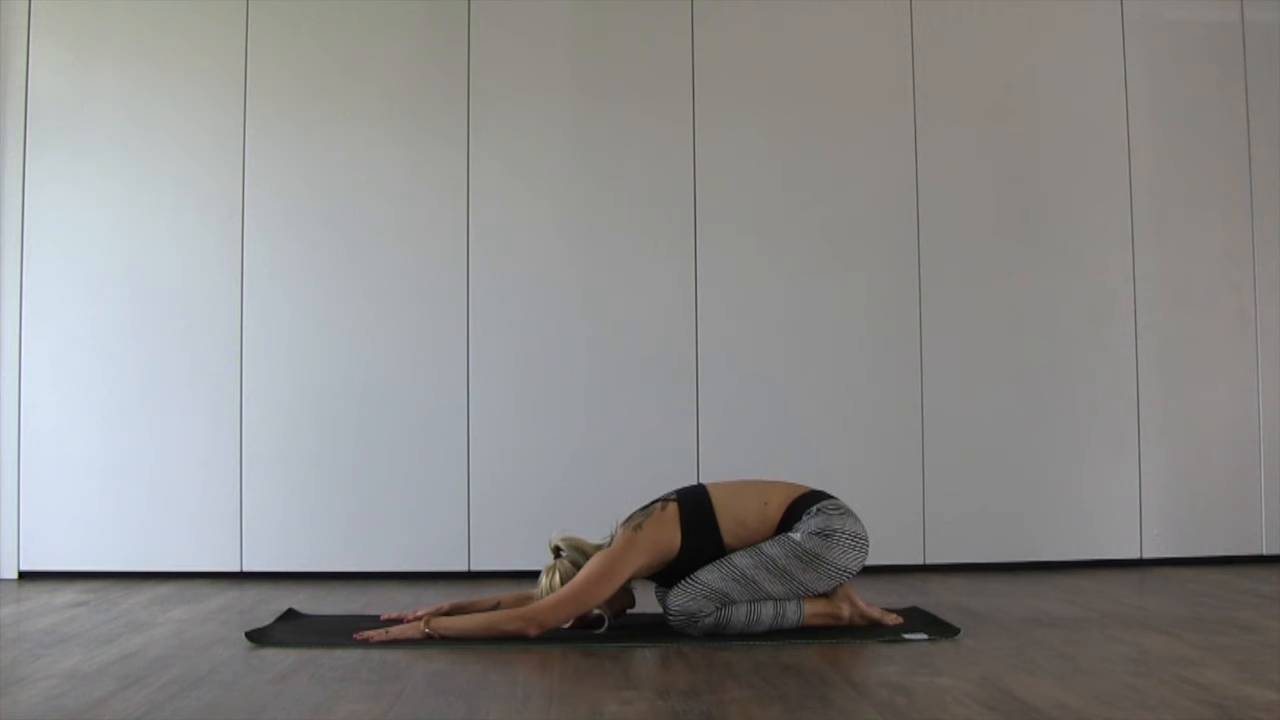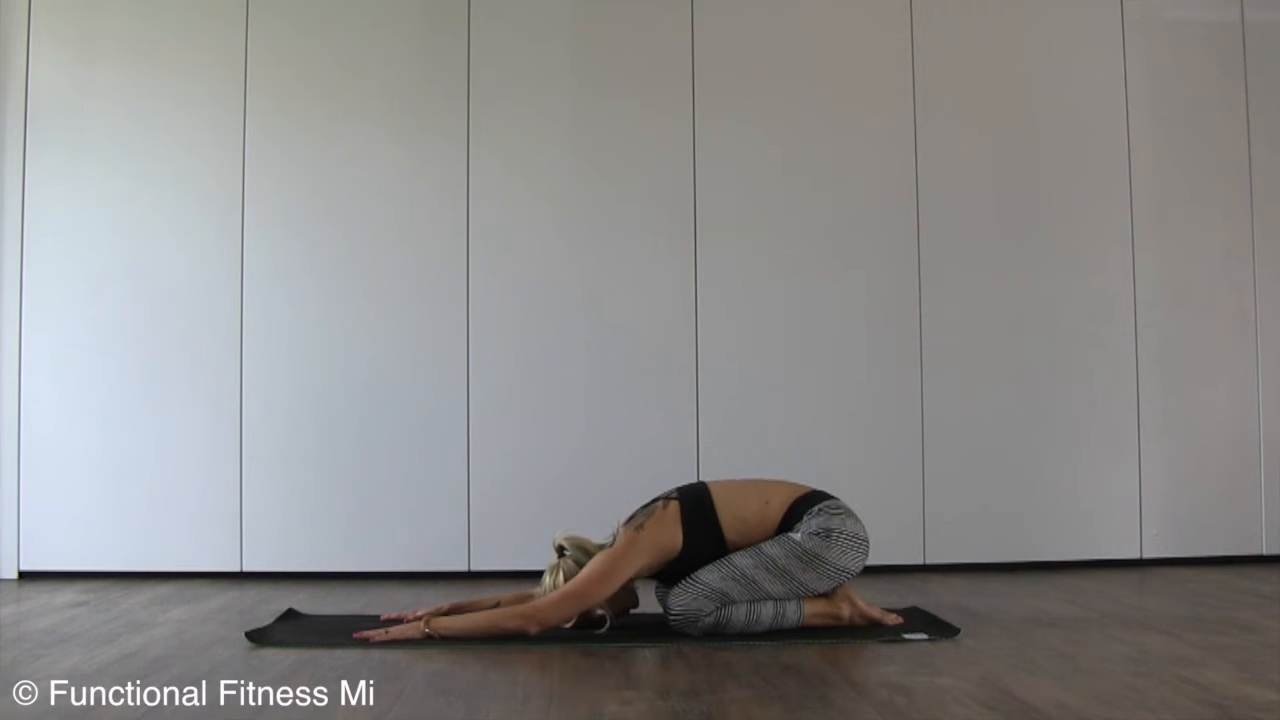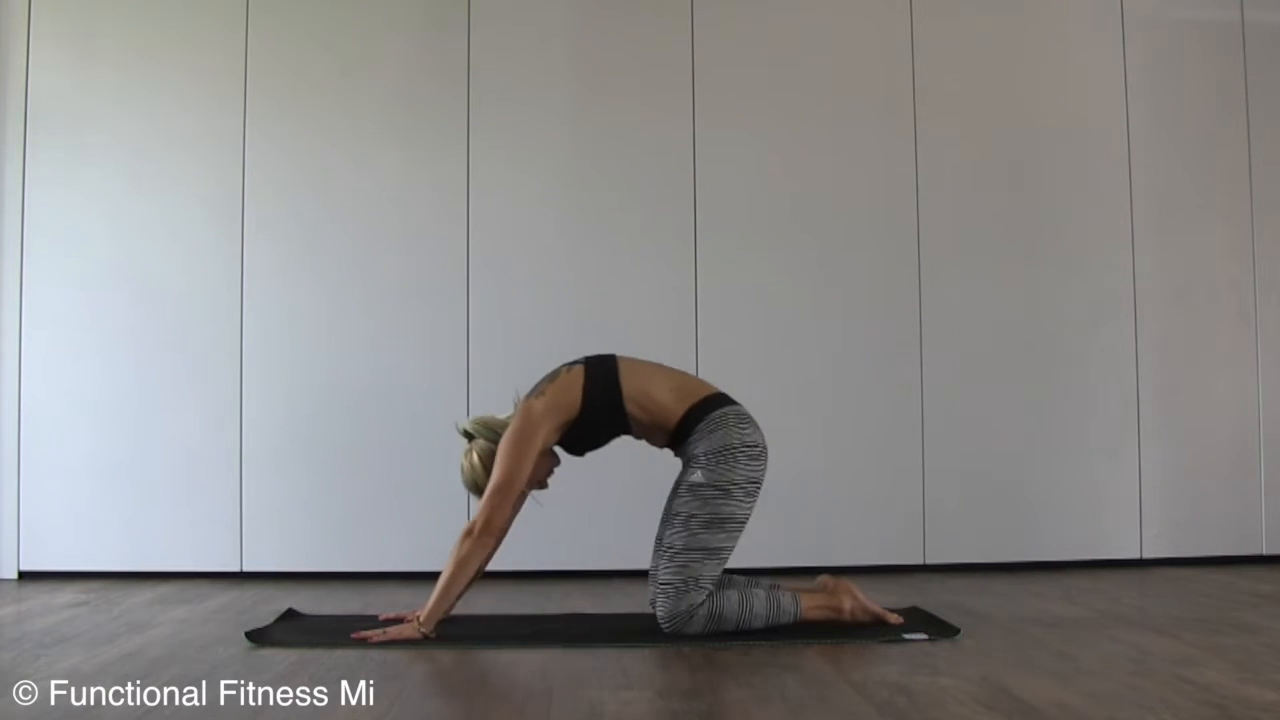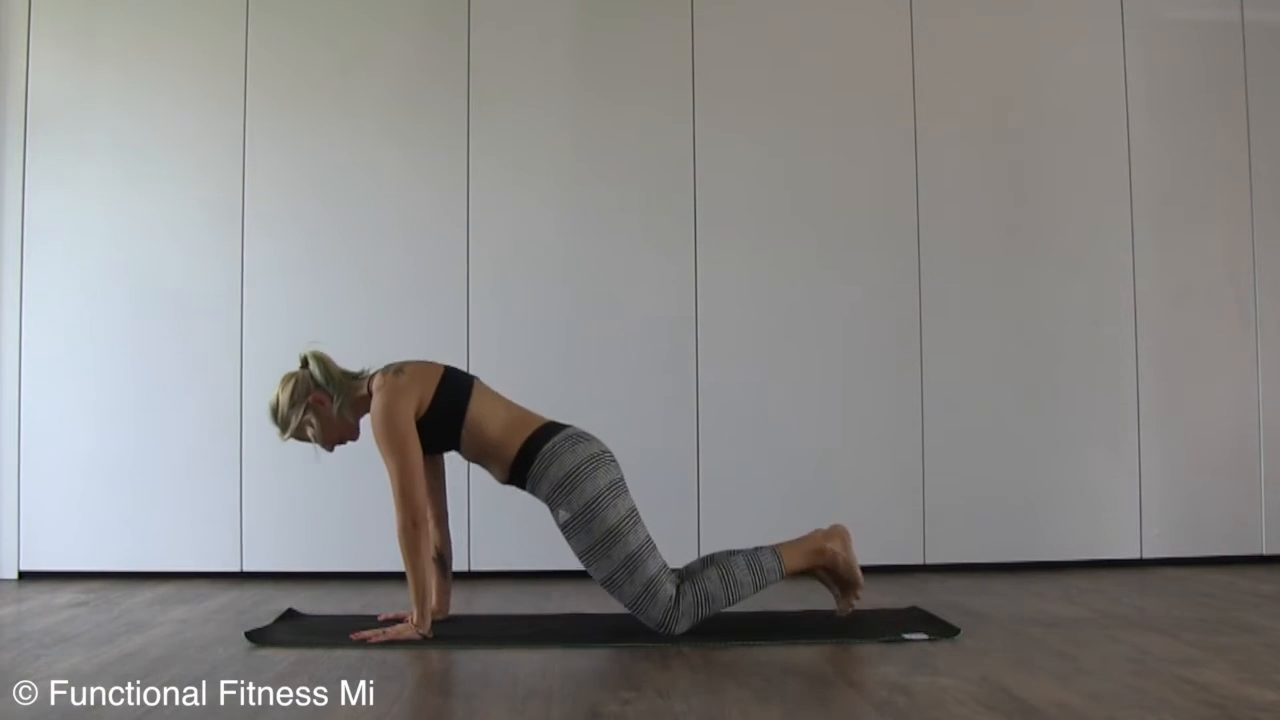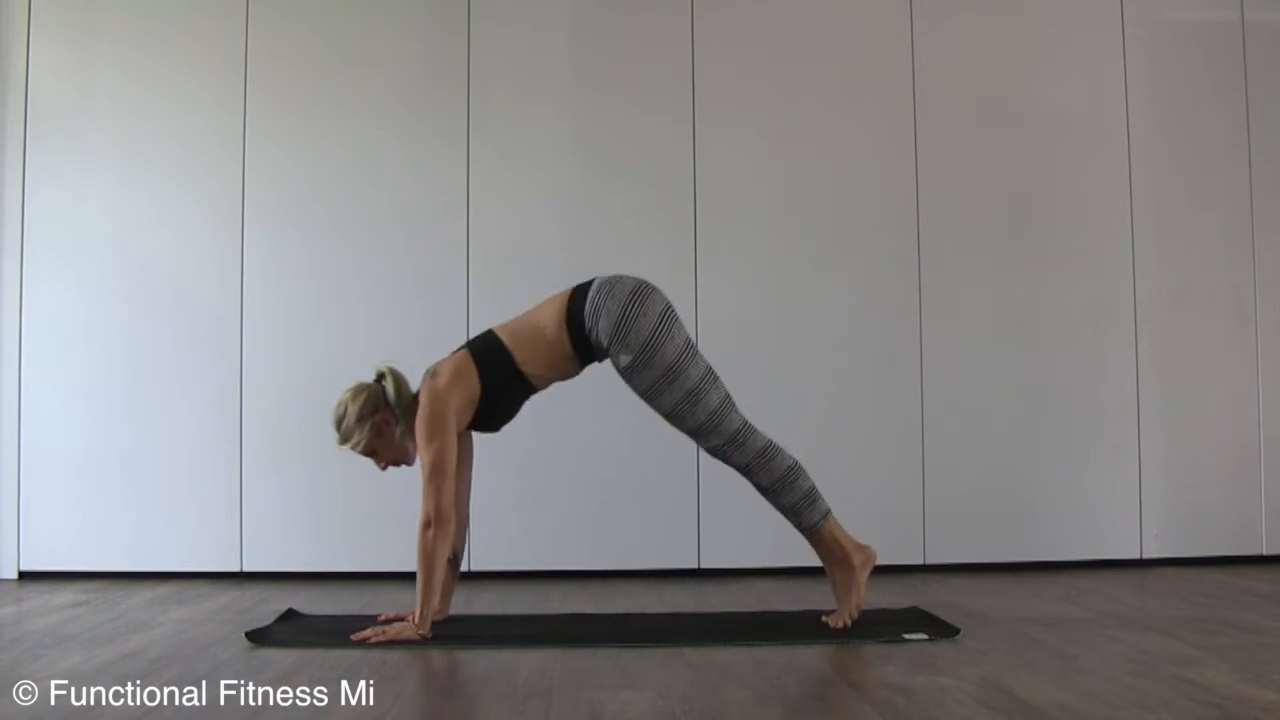
dt=1s
person 1, frame 1
left shoulder: (628, 551)
right shoulder: (629, 544)
left elbow: (532, 620)
right elbow: (539, 596)
left wrist: (430, 627)
right wrist: (449, 605)
left hip: (829, 530)
right hip: (812, 526)
left knee: (689, 608)
right knee: (676, 592)
left ankle: (831, 609)
right ankle: (824, 597)
person 1, frame 2
left shoulder: (630, 552)
right shoulder: (633, 544)
left elbow: (532, 619)
right elbow: (539, 594)
left wrist: (428, 628)
right wrist: (446, 606)
left hip: (829, 532)
right hip: (812, 529)
left knee: (689, 609)
right knee: (674, 592)
left ankle: (832, 610)
right ankle: (821, 596)
person 1, frame 3
left shoulder: (530, 422)
right shoulder: (530, 422)
left elbow: (483, 531)
right elbow: (490, 532)
left wrist: (425, 621)
right wrist: (436, 606)
left hip: (725, 443)
right hip: (718, 440)
left knee: (680, 612)
right knee: (680, 590)
left ankle: (830, 604)
right ankle: (818, 593)
person 1, frame 4
left shoulder: (388, 398)
right shoulder: (407, 400)
left elbow: (414, 519)
right elbow: (433, 515)
left wrist: (420, 618)
right wrist: (437, 603)
left hip: (569, 471)
right hip: (572, 464)
left knee: (670, 612)
right knee: (664, 593)
left ankle: (817, 551)
right ankle: (810, 550)
person 1, frame 5
left shoulder: (437, 404)
right shoulder: (455, 407)
left elbow: (437, 520)
right elbow: (454, 517)
left wrist: (418, 622)
right wrist: (435, 604)
left hip: (622, 313)
right hip: (619, 316)
left knee: (731, 438)
right knee: (728, 444)
left ankle: (846, 554)
right ankle: (838, 557)
